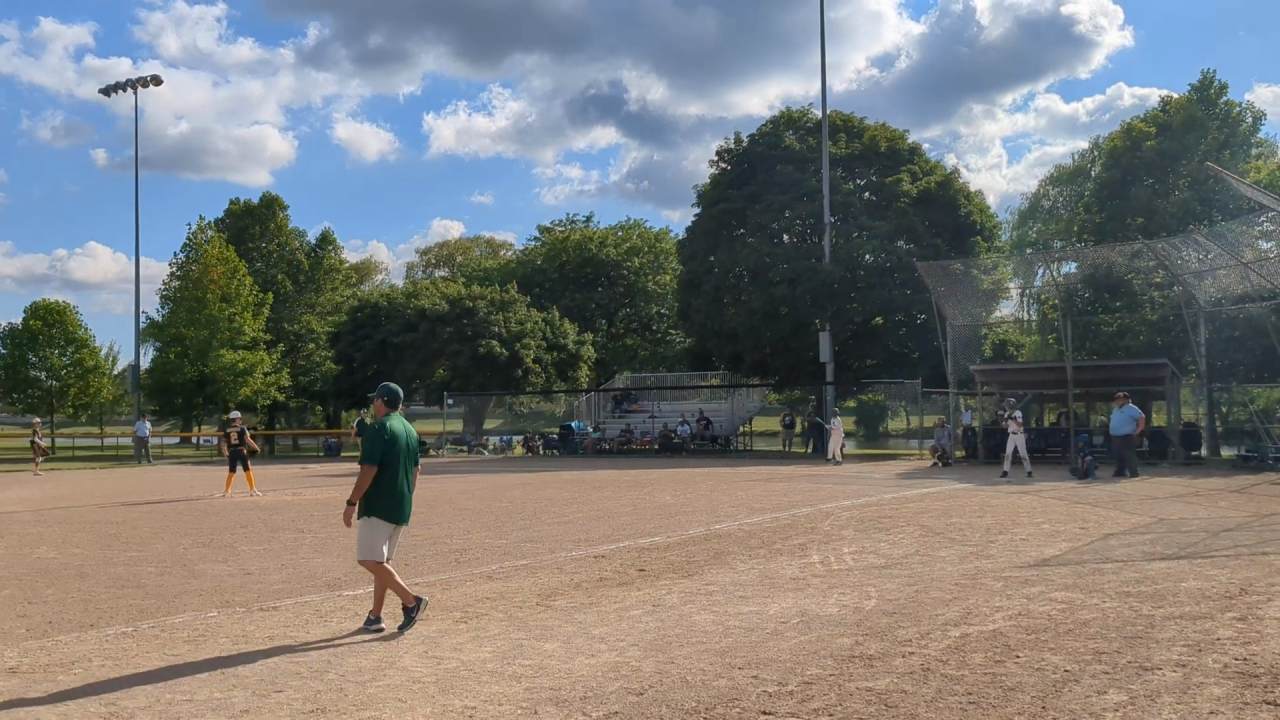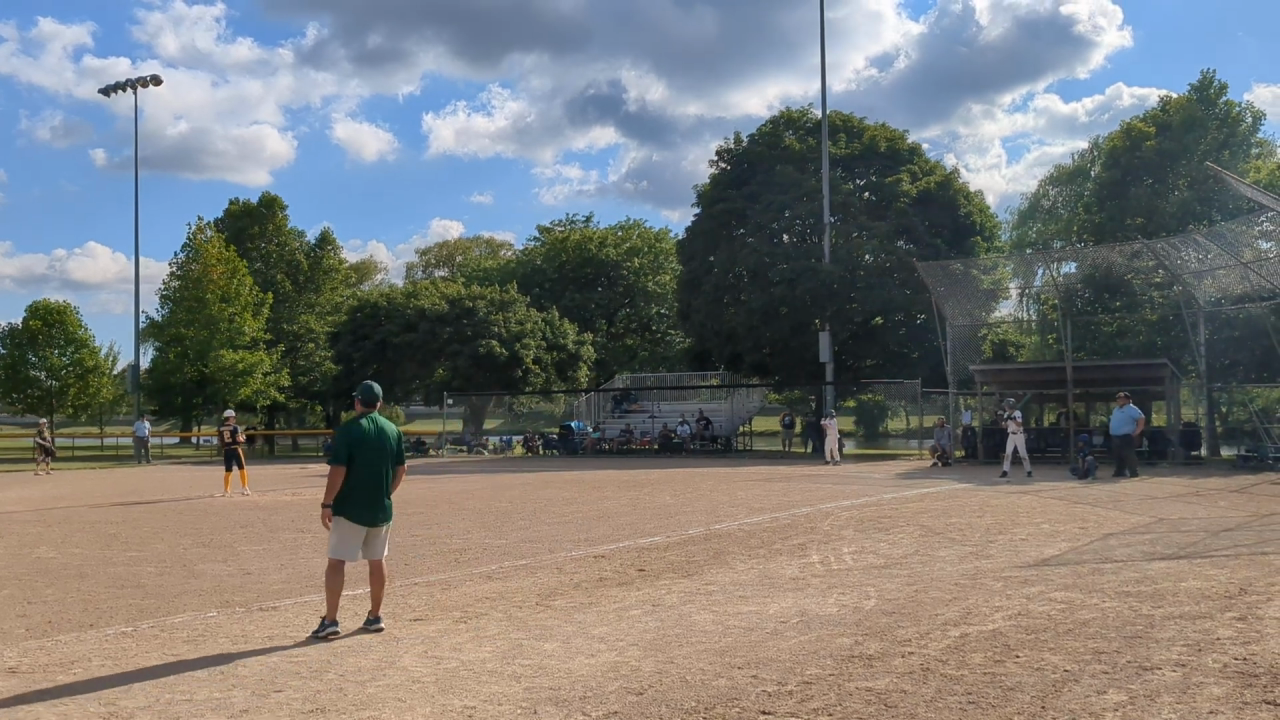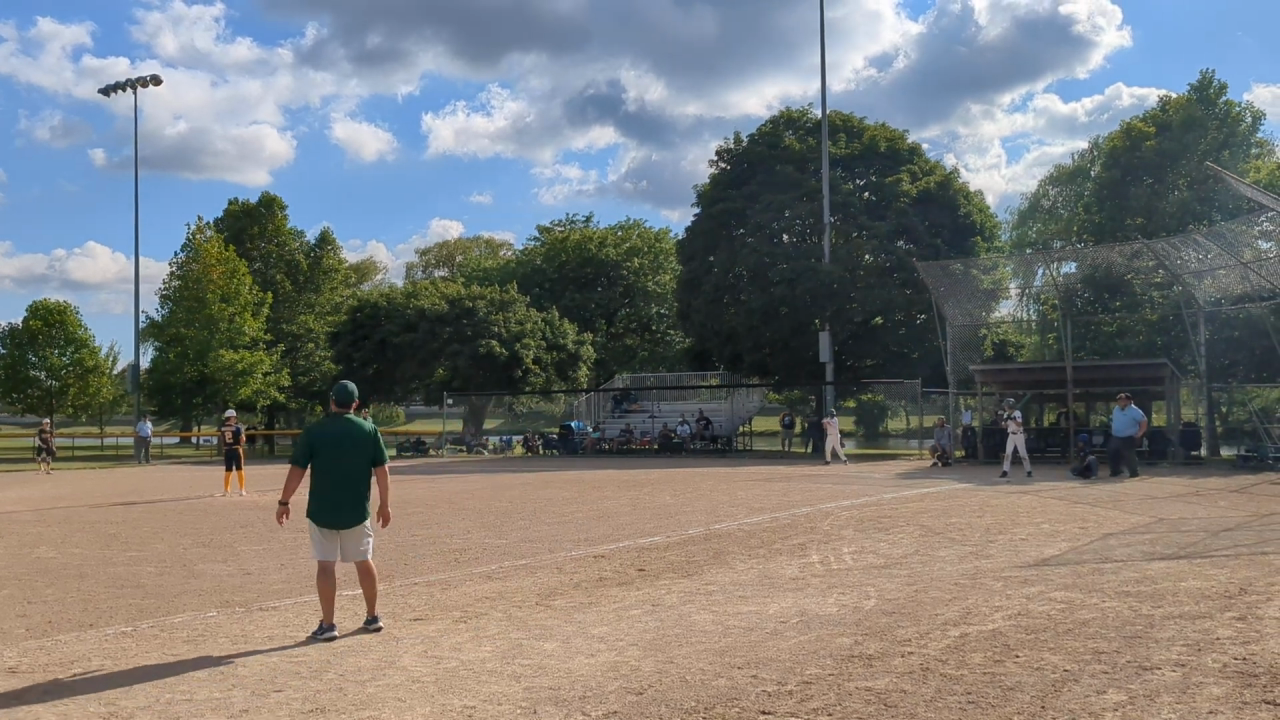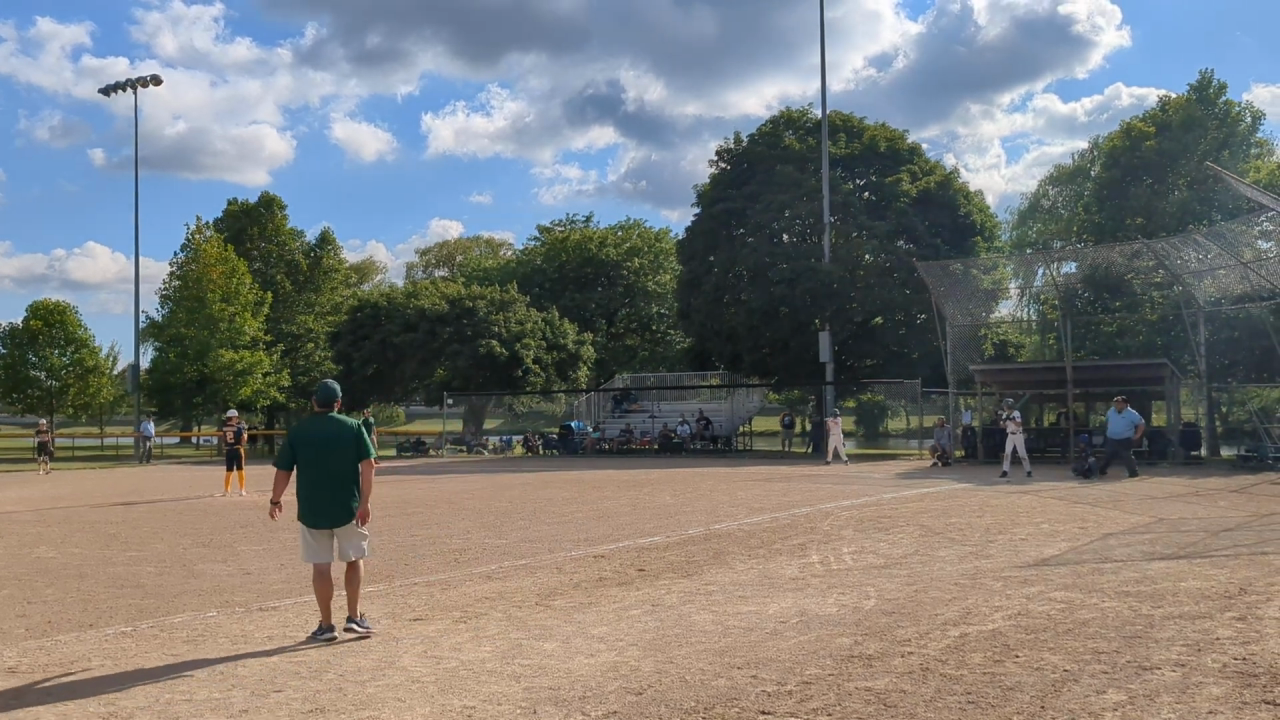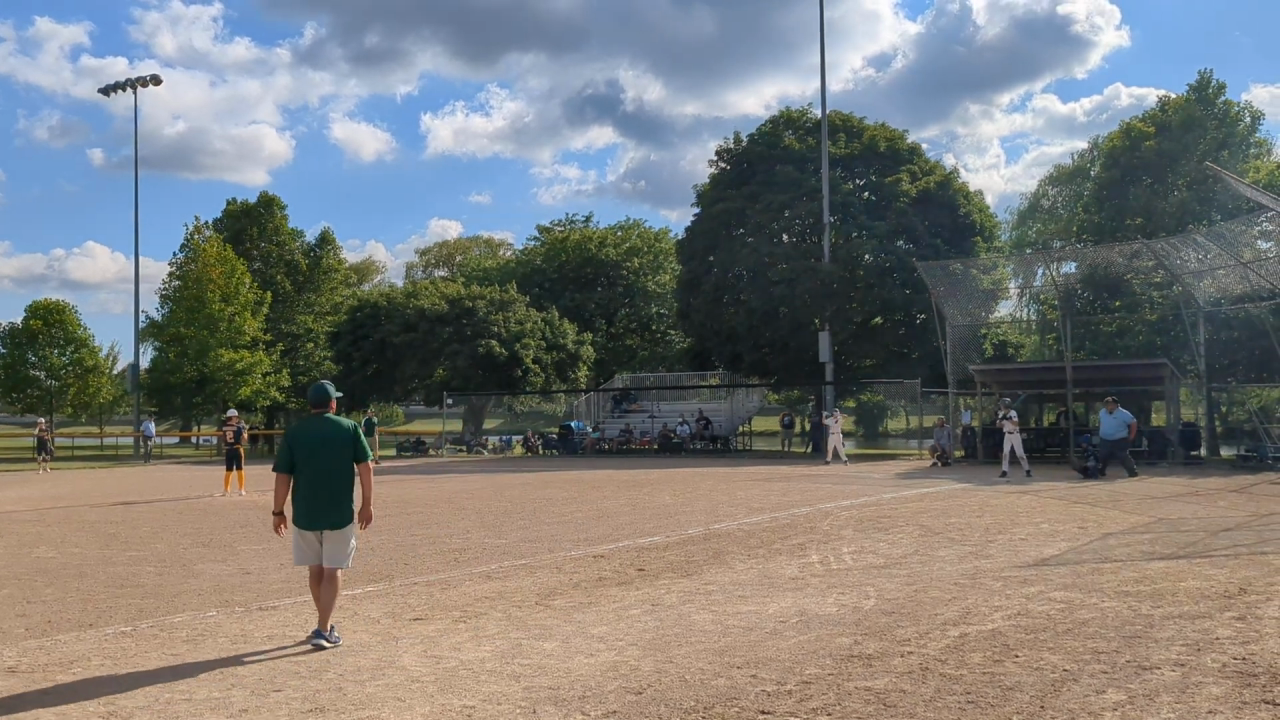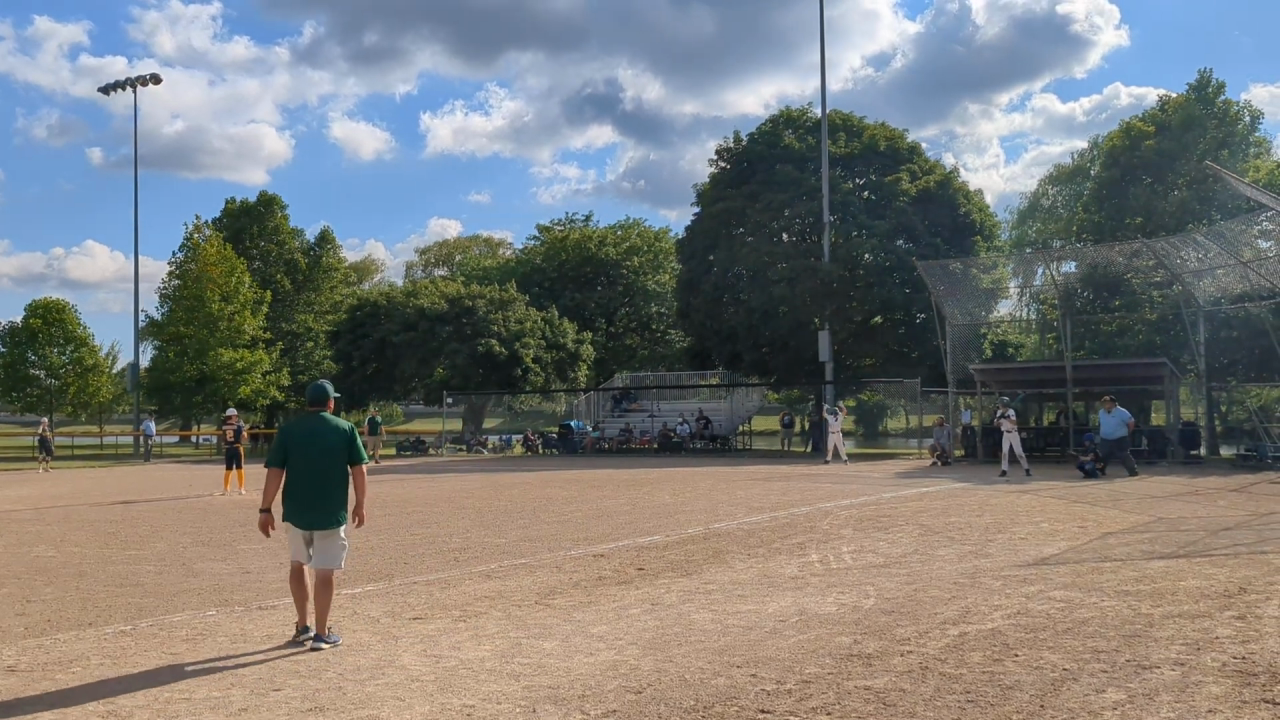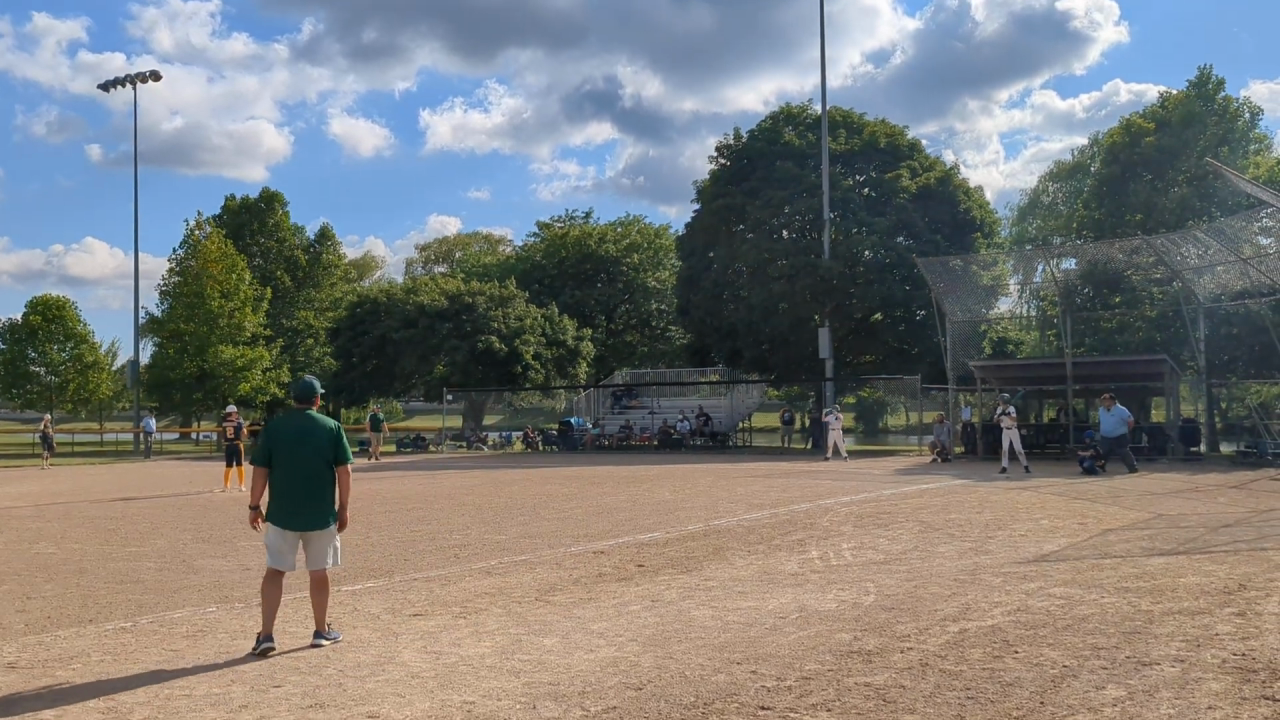
dt=0.3s
person 1, frame 1
left shoulder: (378, 428)
right shoulder: (410, 430)
left elbow: (368, 470)
right elbow: (416, 470)
left wrist: (351, 503)
left hip: (378, 507)
right hip: (401, 507)
left knee: (369, 560)
right knee: (382, 559)
left ankle: (412, 600)
right ankle: (375, 616)
person 1, frame 2
left shoulder: (348, 429)
right shoulder: (392, 430)
left elbow: (338, 470)
right elbow: (400, 470)
left wrist: (327, 504)
left hip: (350, 508)
right hip: (381, 508)
left knee: (336, 561)
right knee: (376, 561)
left ankle: (330, 621)
right ankle: (375, 616)
person 1, frame 3
left shoulder: (314, 430)
right shoulder: (369, 430)
left elbow: (297, 470)
right elbow: (382, 470)
left wrist: (284, 502)
right wrist: (384, 504)
left hip: (321, 510)
right hip: (357, 510)
left knee: (326, 565)
right knee: (364, 562)
left ankle: (328, 624)
right ankle: (372, 617)
person 1, frame 4
left shoulder: (297, 432)
right shoulder: (353, 427)
left elbow: (283, 471)
right elbow: (368, 465)
left wrist: (275, 500)
right wrist: (364, 502)
left hip: (311, 511)
right hip: (347, 508)
left knee: (321, 567)
right knee: (354, 560)
left ankle: (326, 625)
right ankle: (354, 617)
person 1, frame 5
left shoulder: (293, 433)
right shoulder: (349, 428)
left elbow: (282, 476)
right elbow: (365, 467)
left wrist: (278, 512)
right wrist: (366, 503)
left hip: (305, 514)
right hip: (340, 513)
left knee: (316, 570)
right knee: (332, 571)
left ankle: (325, 625)
right ankle: (323, 631)
person 1, frame 6
left shoulder: (288, 430)
right shoulder: (345, 429)
left elbow: (275, 472)
right elbow: (359, 470)
left wrist: (265, 510)
right wrist: (359, 504)
left hip: (296, 512)
right hip: (332, 513)
left knee: (298, 566)
right knee: (325, 572)
left ankle: (303, 626)
right ankle: (321, 633)
person 1, frame 7
left shoulder: (273, 427)
right shoulder: (332, 427)
left elbow: (260, 471)
right elbow: (344, 471)
left wrist: (254, 506)
right wrist: (343, 508)
left hip: (281, 514)
right hip: (320, 514)
left knee: (275, 572)
right knee: (319, 572)
left ankle: (266, 635)
right ankle: (322, 631)
